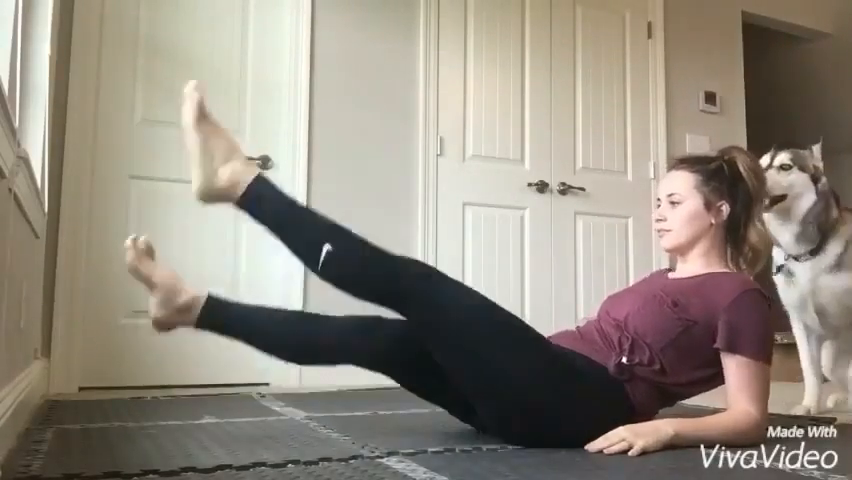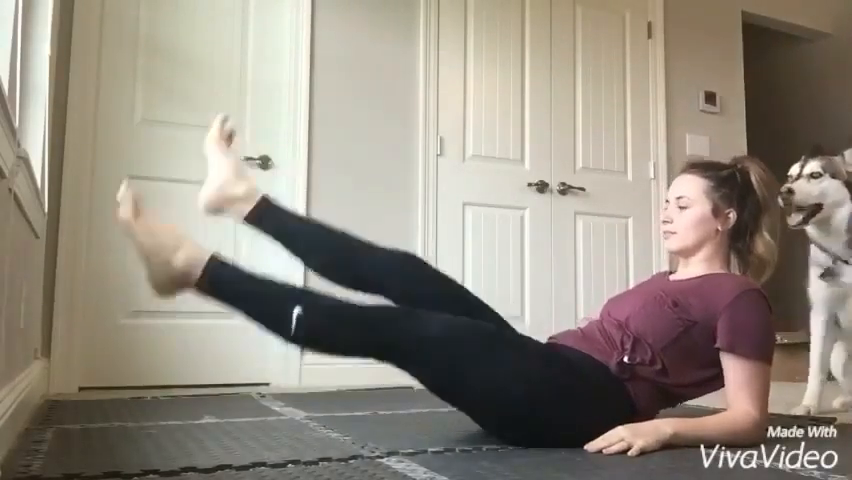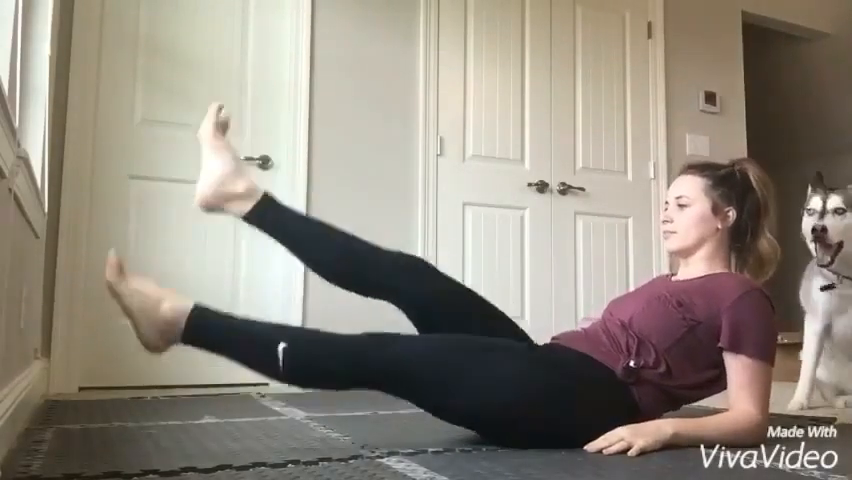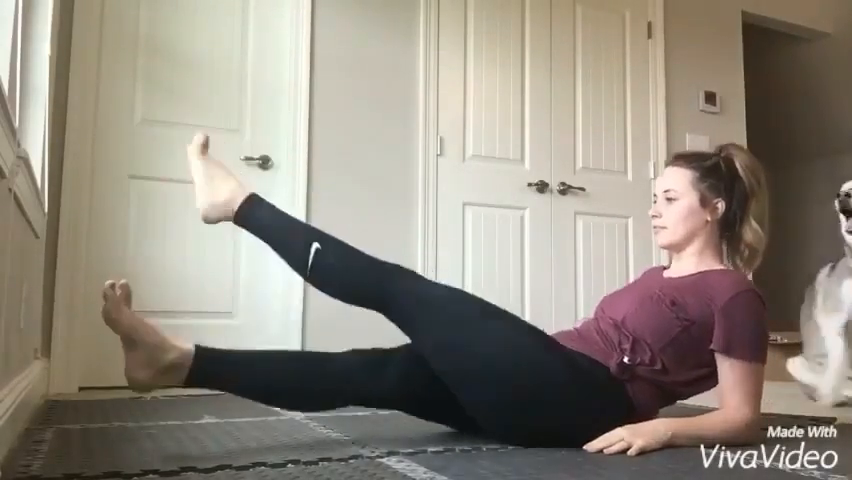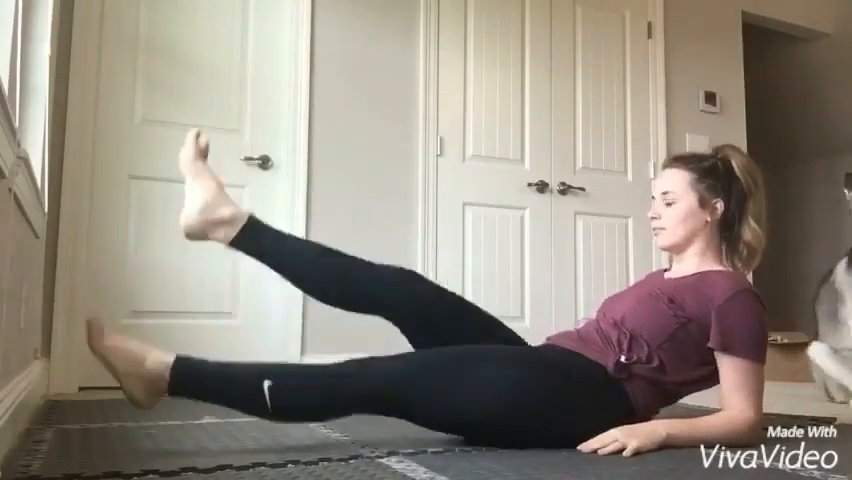
dt=0.2s
person 1, frame 1
left shoulder: (737, 297)
right shoulder: (665, 283)
left elbow: (748, 419)
left wrist: (663, 425)
left hip: (579, 406)
right hip: (546, 392)
left knee: (416, 287)
right knee: (376, 337)
left ankle: (240, 179)
right ankle: (192, 305)
person 1, frame 2
left shoulder: (739, 300)
right shoulder: (670, 284)
left elbow: (749, 419)
left wrist: (664, 427)
left hip: (583, 405)
right hip: (547, 392)
left knee: (392, 327)
right knee: (408, 279)
left ankle: (200, 263)
person 1, frame 3
left shoulder: (740, 301)
right shoulder: (674, 285)
left elbow: (750, 418)
left wrist: (664, 426)
left hip: (586, 405)
right hip: (545, 385)
left knee: (384, 355)
right knee: (415, 284)
left ankle: (181, 318)
right ankle: (246, 194)
person 1, frame 4
left shoulder: (732, 296)
right shoulder: (665, 276)
left elbow: (743, 419)
left wrist: (662, 426)
left hip: (584, 407)
right hip: (541, 390)
left knee: (401, 290)
right knee: (365, 373)
left ankle: (237, 201)
right ankle: (178, 360)
person 1, frame 5
left shoulder: (729, 296)
right shoulder: (665, 279)
left elbow: (743, 419)
left wrist: (657, 428)
left hip: (582, 403)
right hip: (546, 377)
left knee: (372, 381)
right knee: (400, 290)
